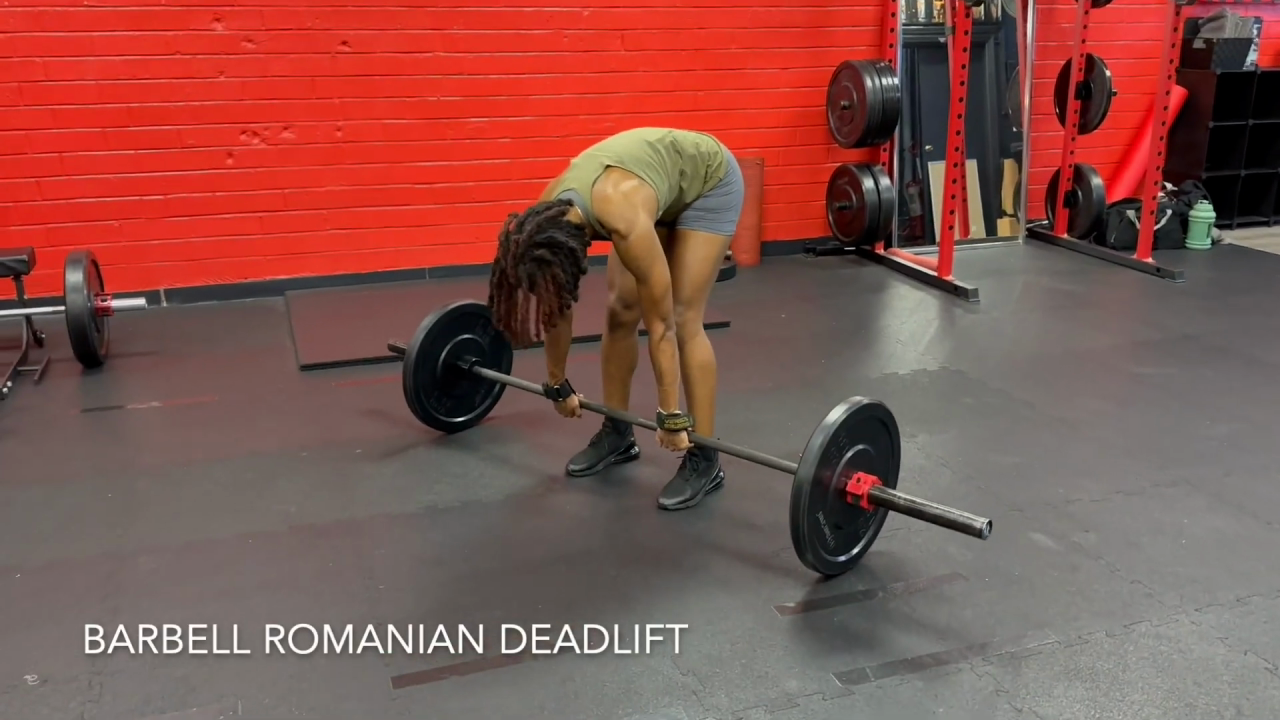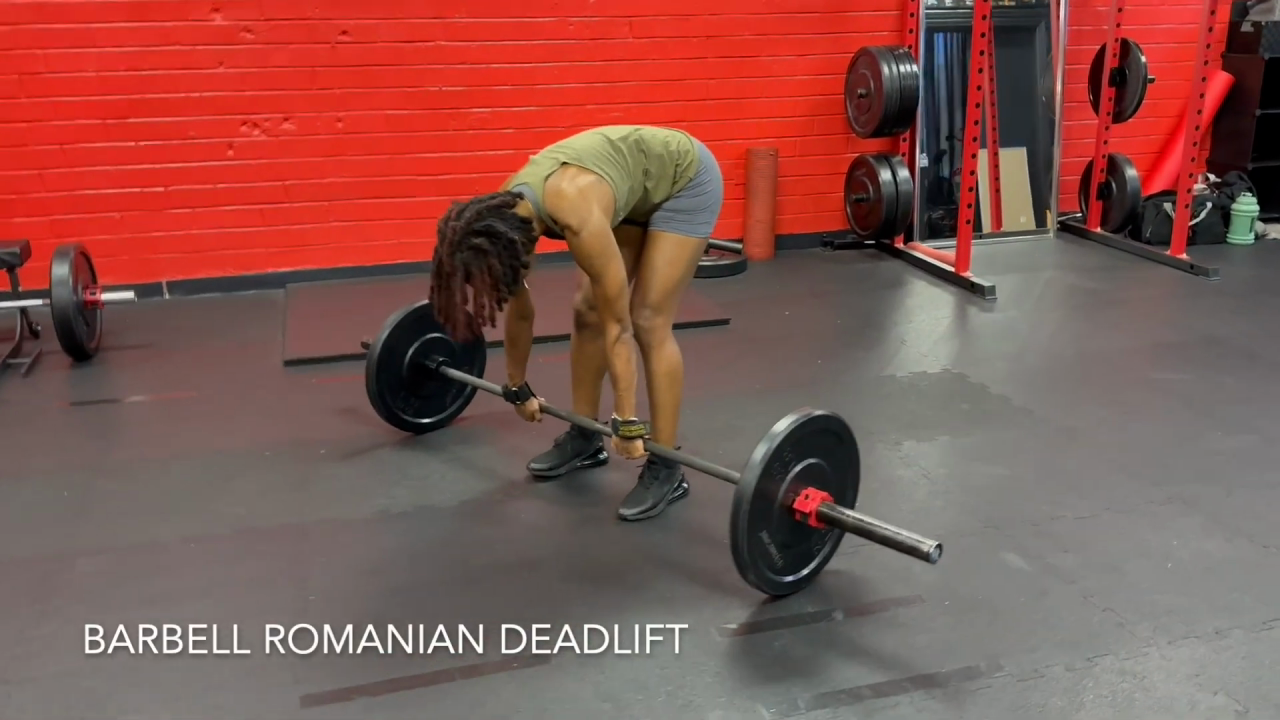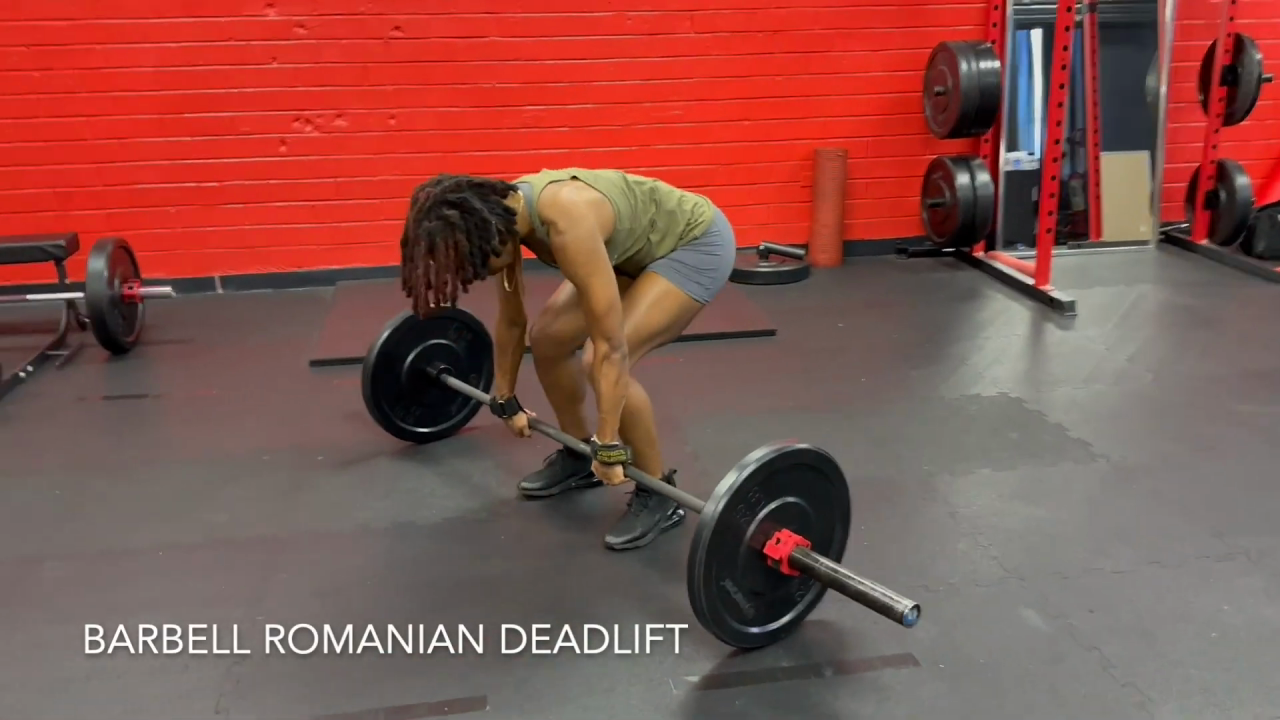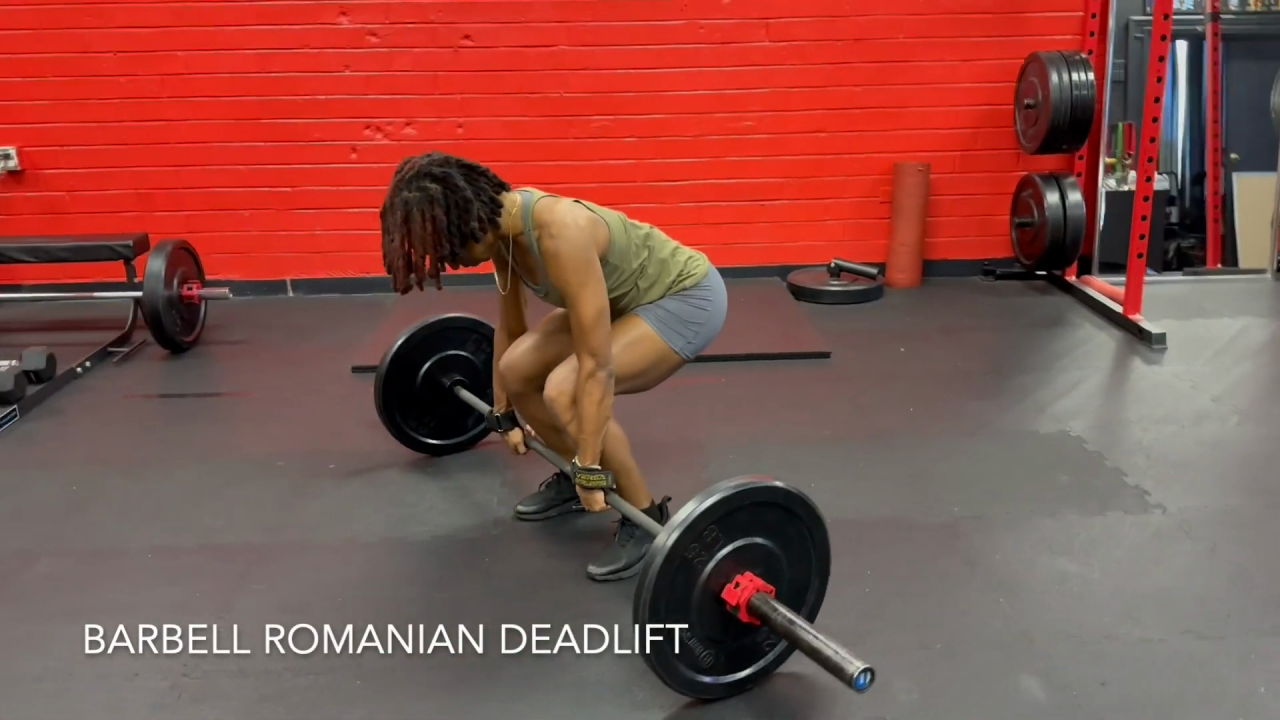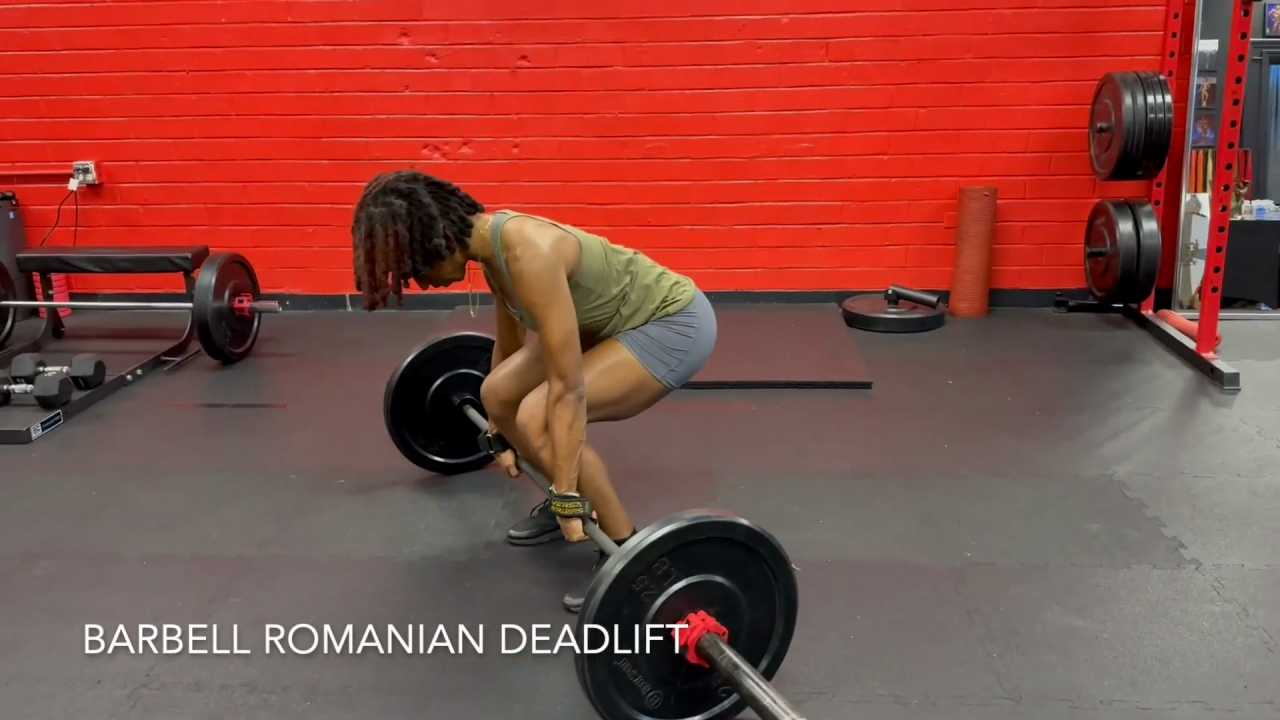
dt=0.7s
person 1, frame 1
left shoulder: (622, 217)
right shoulder: (548, 219)
left elbow: (661, 324)
right elbow: (557, 309)
left wrist: (671, 416)
right wrist: (557, 385)
left hip: (710, 181)
right hip: (664, 182)
left knee: (682, 318)
right knee: (620, 311)
left ankle: (704, 460)
right ankle: (617, 434)
person 1, frame 2
left shoulder: (576, 214)
right shoulder: (505, 214)
left elbow: (617, 325)
right elbow: (519, 310)
left wrist: (627, 424)
right wrist: (517, 388)
left hip: (685, 180)
right hip: (636, 185)
left knee: (647, 321)
right knee: (587, 312)
left ankle: (666, 469)
right ankle: (584, 438)
person 1, frame 3
left shoulder: (566, 223)
right shoulder: (502, 212)
left elbow: (610, 346)
right elbow: (511, 320)
left wrist: (609, 448)
right wrist: (505, 400)
left hip: (699, 243)
right hip: (640, 250)
left knee: (599, 361)
right knee: (546, 338)
left ankle: (659, 493)
right ankle: (578, 456)
person 1, frame 4
left shoulder: (560, 235)
right shoulder: (503, 225)
left elbow: (596, 365)
right elbow: (509, 326)
left wrist: (592, 471)
right wrist: (503, 414)
left hip: (688, 296)
right hip: (628, 294)
left knee: (565, 393)
right knee: (516, 371)
left ankle: (648, 521)
right ankle: (571, 480)
person 1, frame 5
left shoulder: (528, 255)
right shoulder: (490, 244)
left elbow: (567, 388)
right elbow: (508, 344)
left wrist: (567, 499)
right wrist: (498, 436)
left hip: (676, 323)
right hip: (617, 320)
left knee: (538, 419)
right knee: (498, 393)
right ankle: (569, 503)
